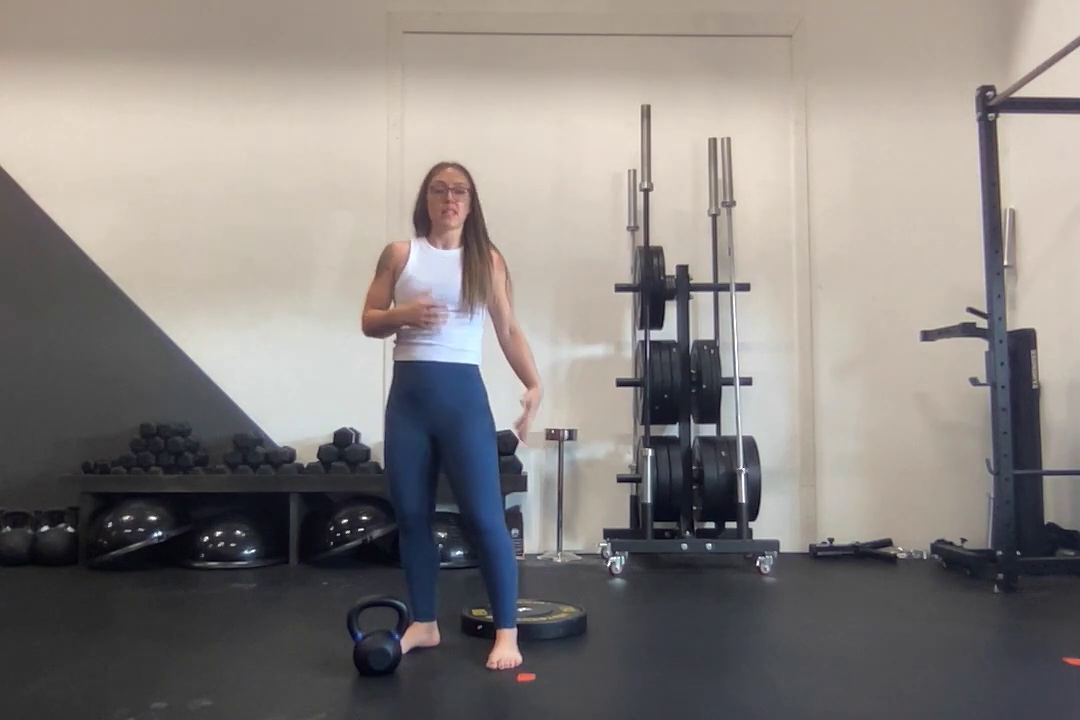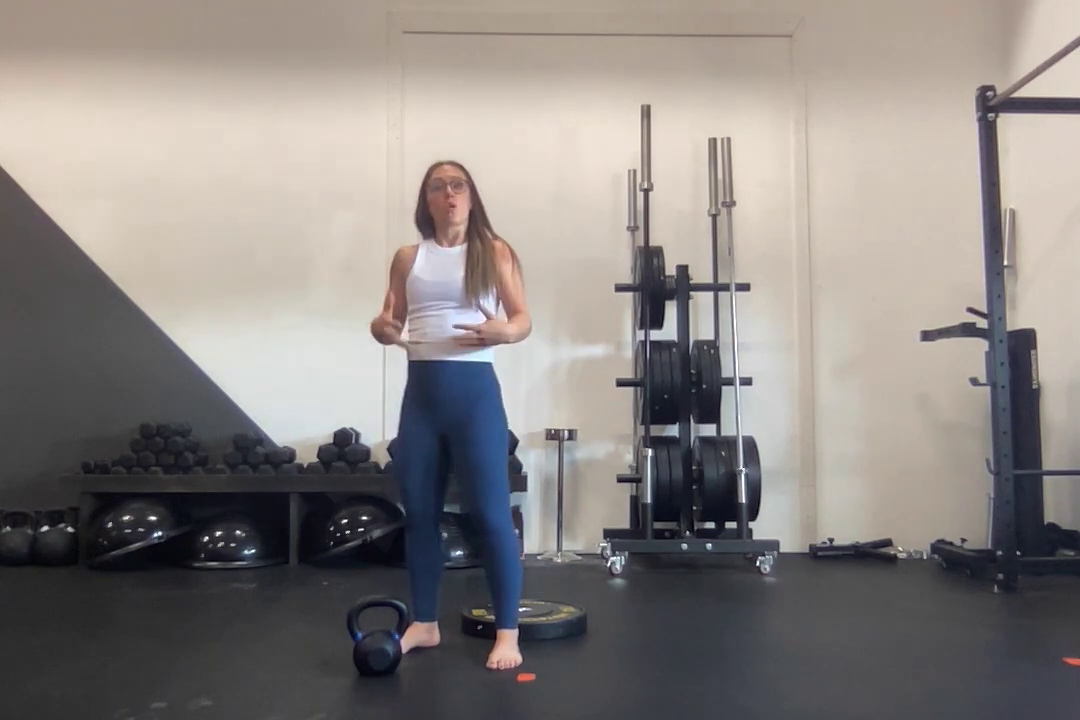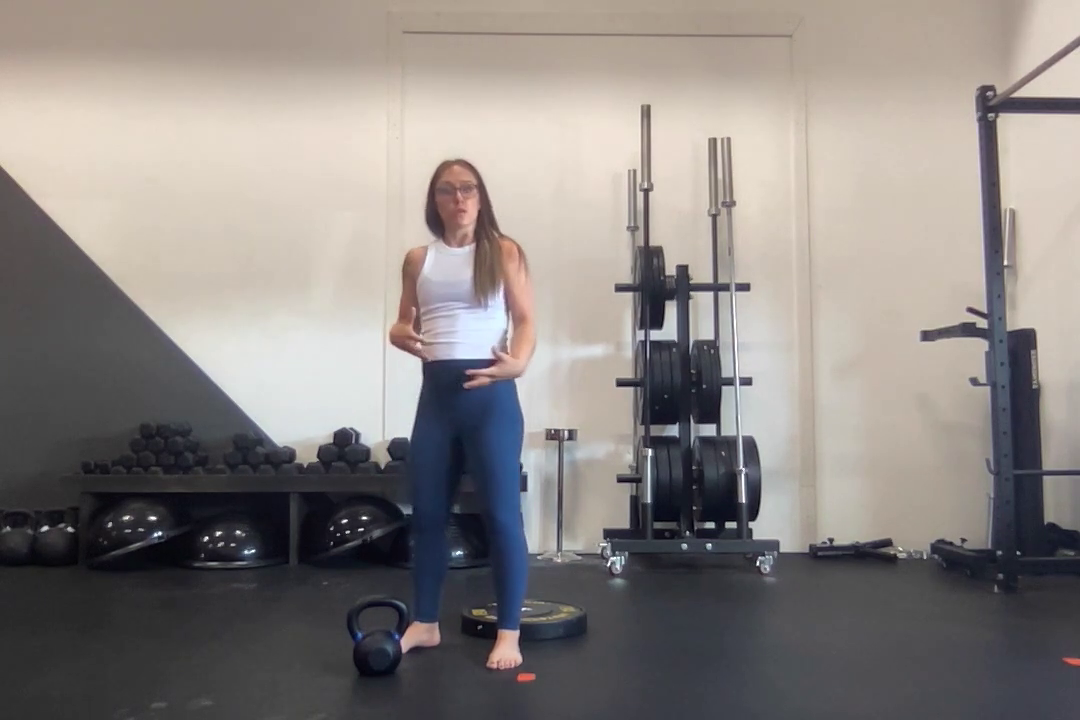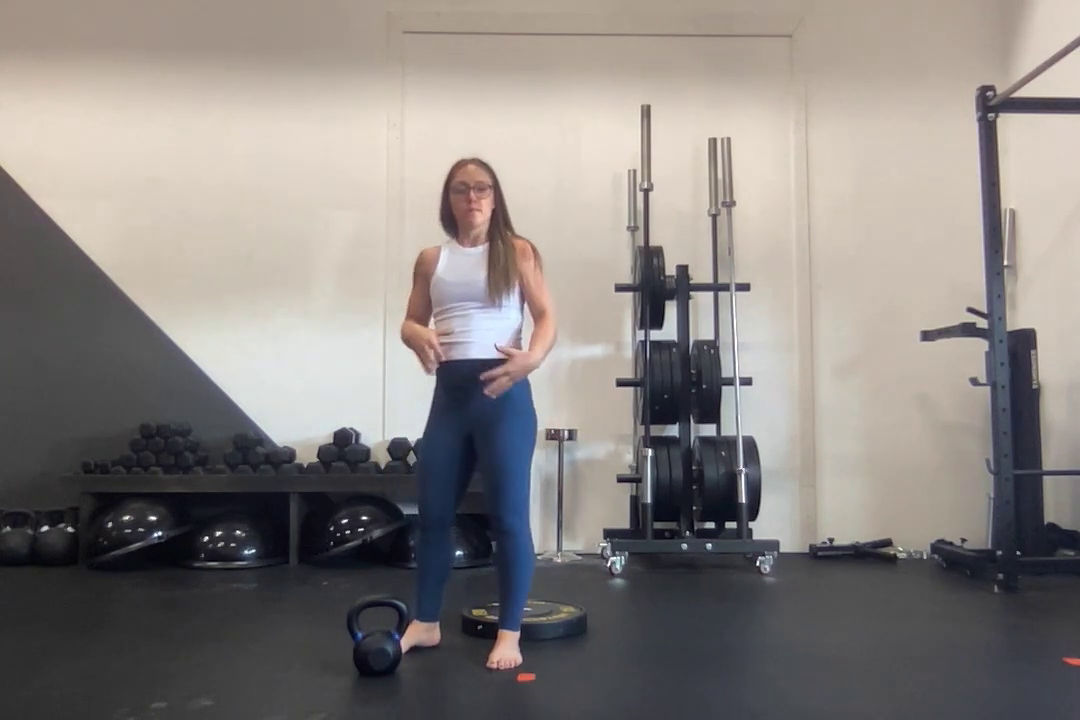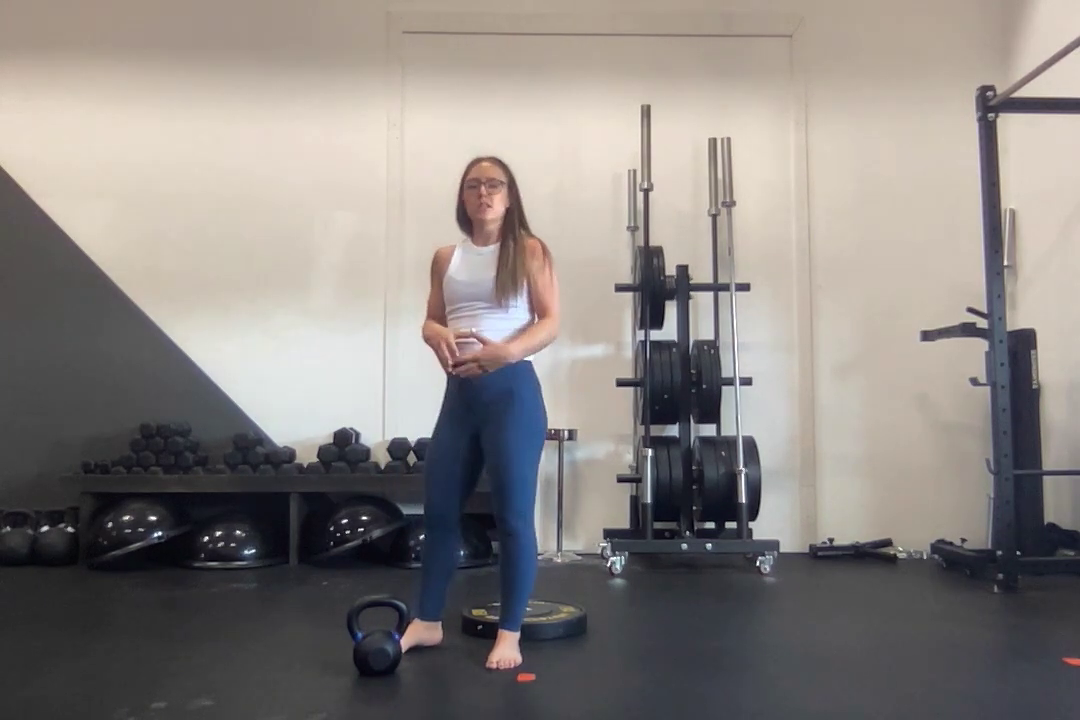
dt=0.3s
person 1, frame 1
left shoulder: (487, 260)
right shoulder: (398, 255)
left elbow: (509, 330)
right elbow: (369, 323)
left wrist: (532, 384)
right wrist: (399, 316)
left hip: (462, 391)
right hip: (408, 393)
left knee: (484, 515)
right knee: (411, 515)
left ankle: (506, 632)
right ankle: (424, 623)
person 1, frame 2
left shoulder: (495, 252)
right shoulder: (408, 257)
left elbow: (522, 317)
right elbow: (388, 323)
left wrist: (500, 331)
right wrist: (381, 326)
left hip: (474, 390)
right hip: (420, 392)
left knee: (491, 514)
right knee: (418, 513)
left ankle: (507, 632)
right ankle: (424, 623)
person 1, frame 3
left shoulder: (503, 251)
right shoulder: (418, 259)
left elbow: (524, 318)
right elbow: (402, 325)
left wrist: (519, 361)
right wrist: (402, 335)
left hip: (490, 394)
right hip: (436, 393)
left knee: (501, 513)
right knee: (427, 513)
left ankle: (508, 633)
right ankle: (425, 623)
person 1, frame 4
left shoulder: (518, 251)
right shoulder: (431, 259)
left elbow: (545, 315)
right elbow: (411, 321)
left wrist: (533, 356)
right wrist: (419, 338)
left hip: (503, 393)
right hip: (449, 393)
left knee: (508, 516)
right knee: (432, 512)
left ankle: (509, 633)
right ankle: (425, 622)
person 1, frame 5
left shoulder: (530, 251)
right shoulder: (446, 257)
left elbow: (550, 321)
right elbow: (432, 320)
left wrist: (511, 349)
right wrist: (439, 336)
left hip: (512, 392)
right hip: (459, 393)
left knee: (513, 515)
right knee: (439, 510)
left ankle: (509, 634)
right ankle: (427, 621)
